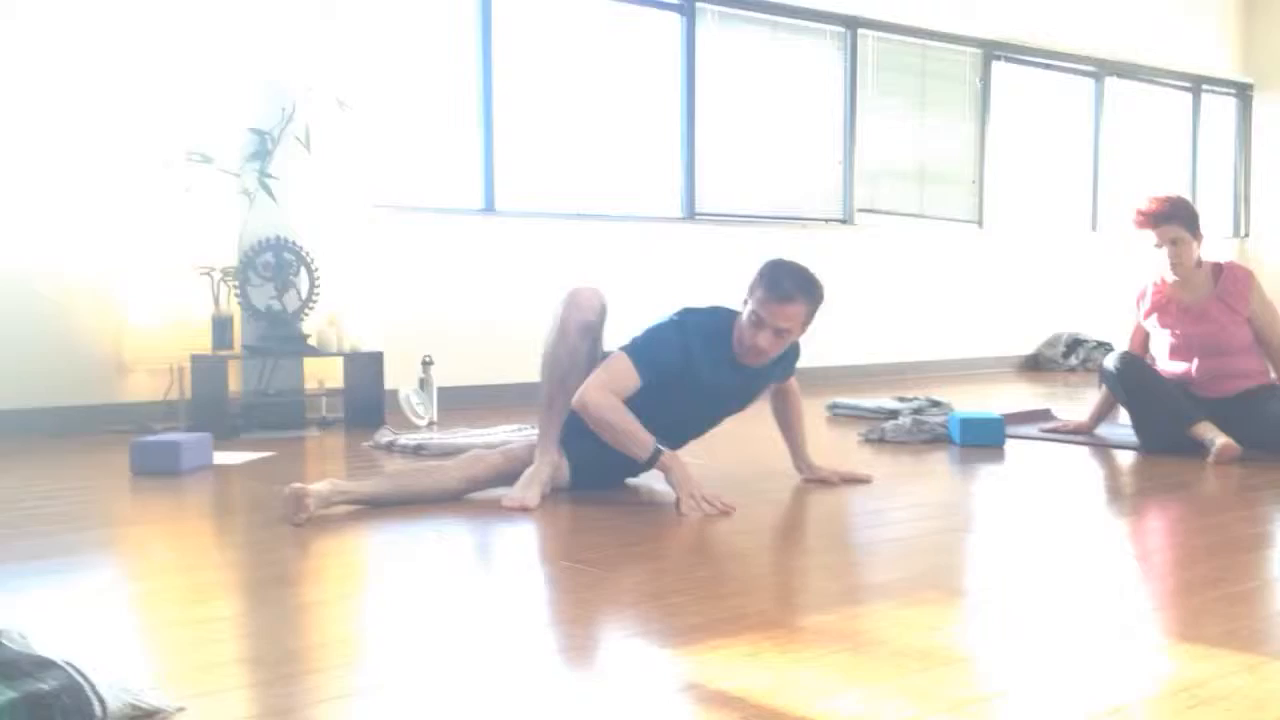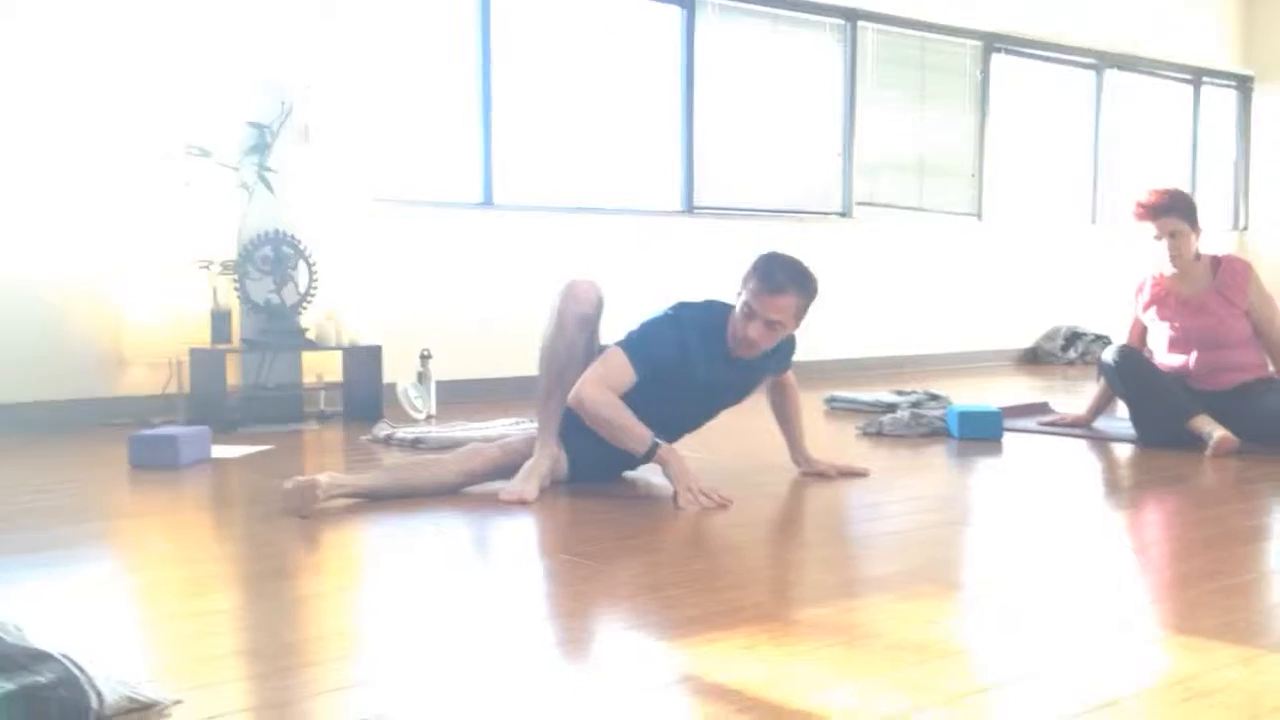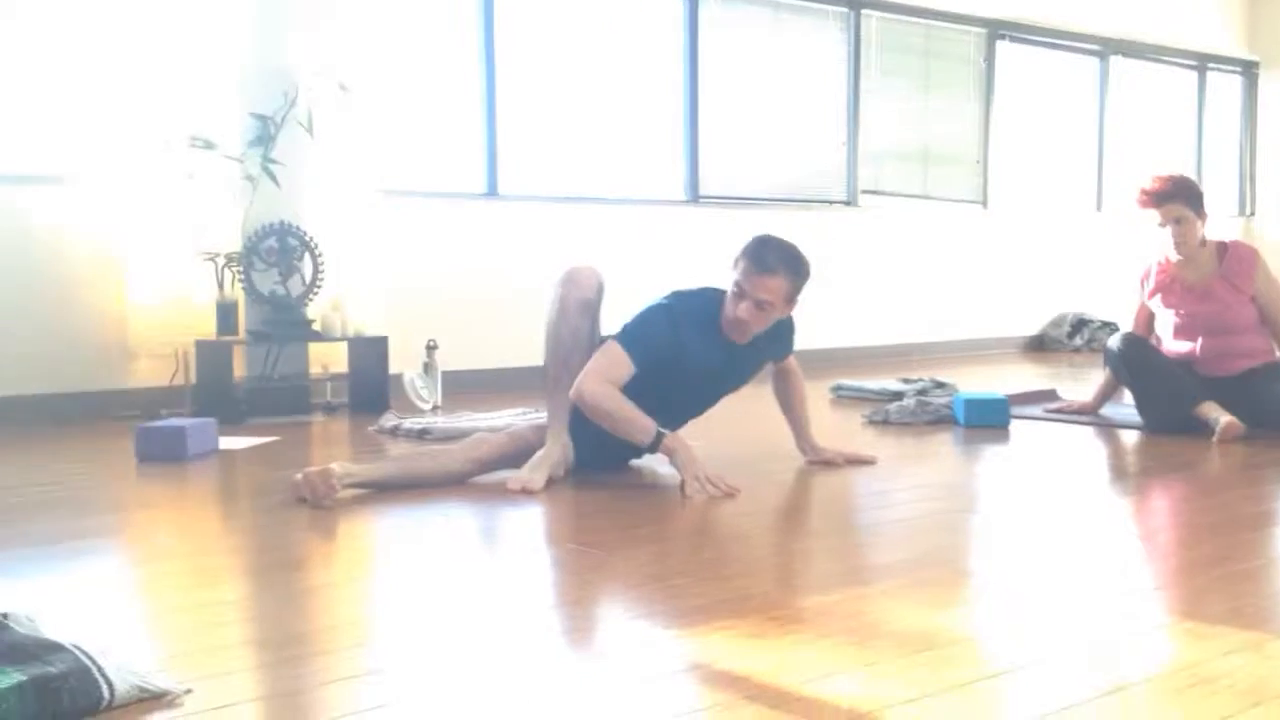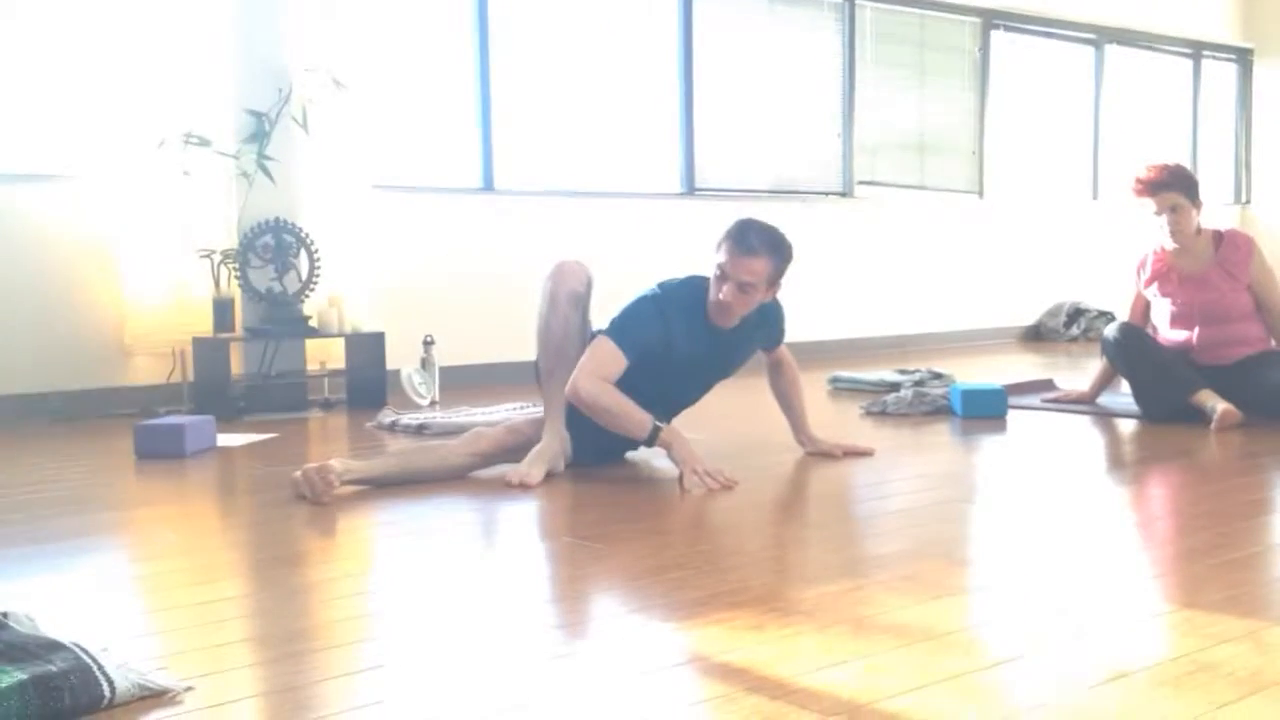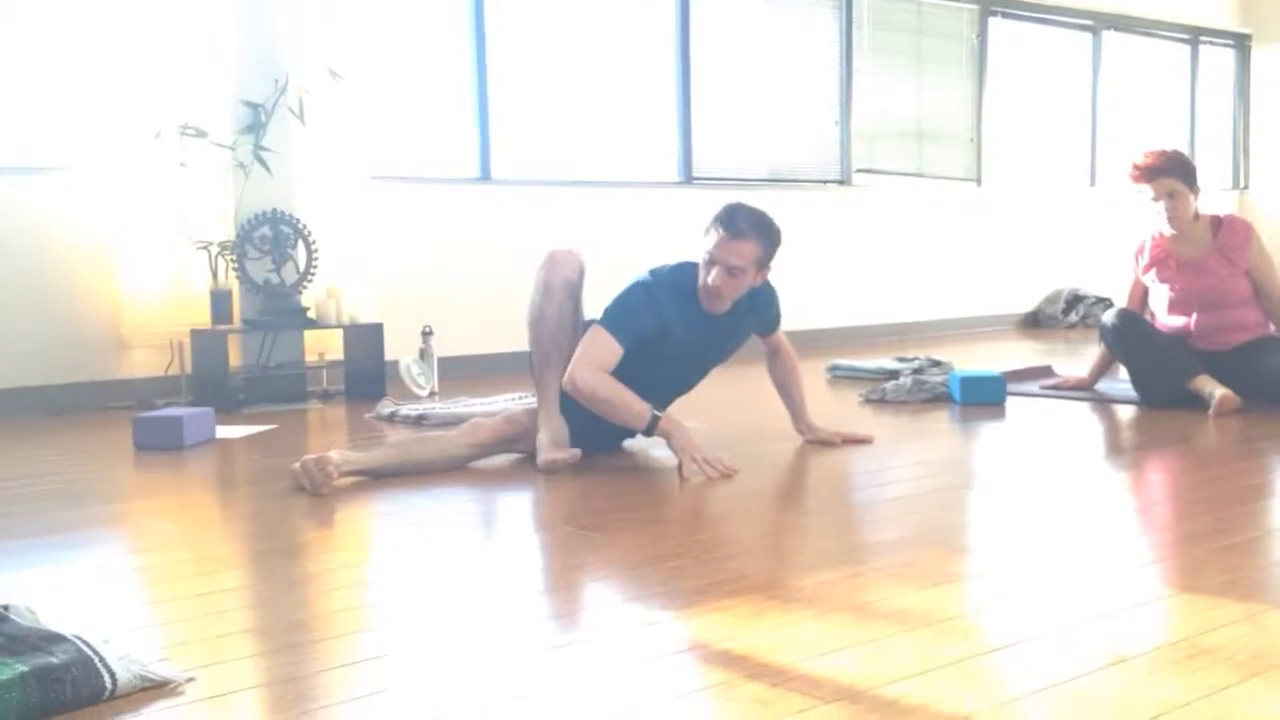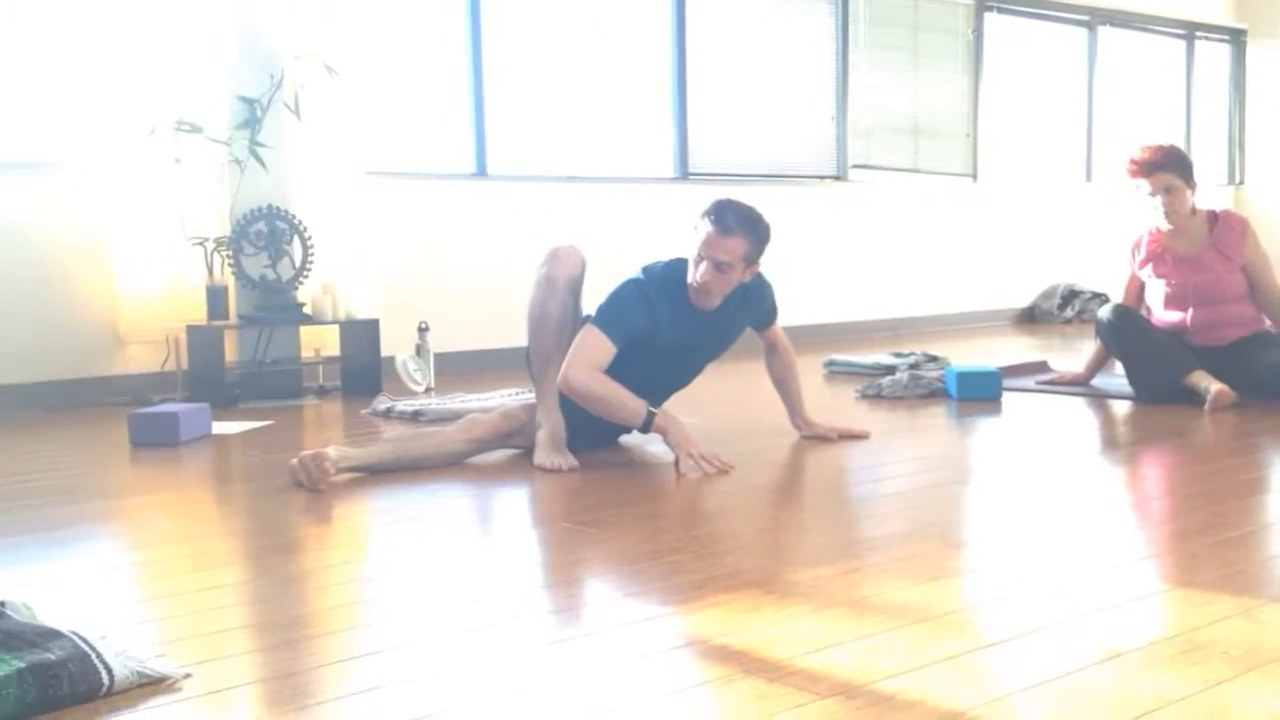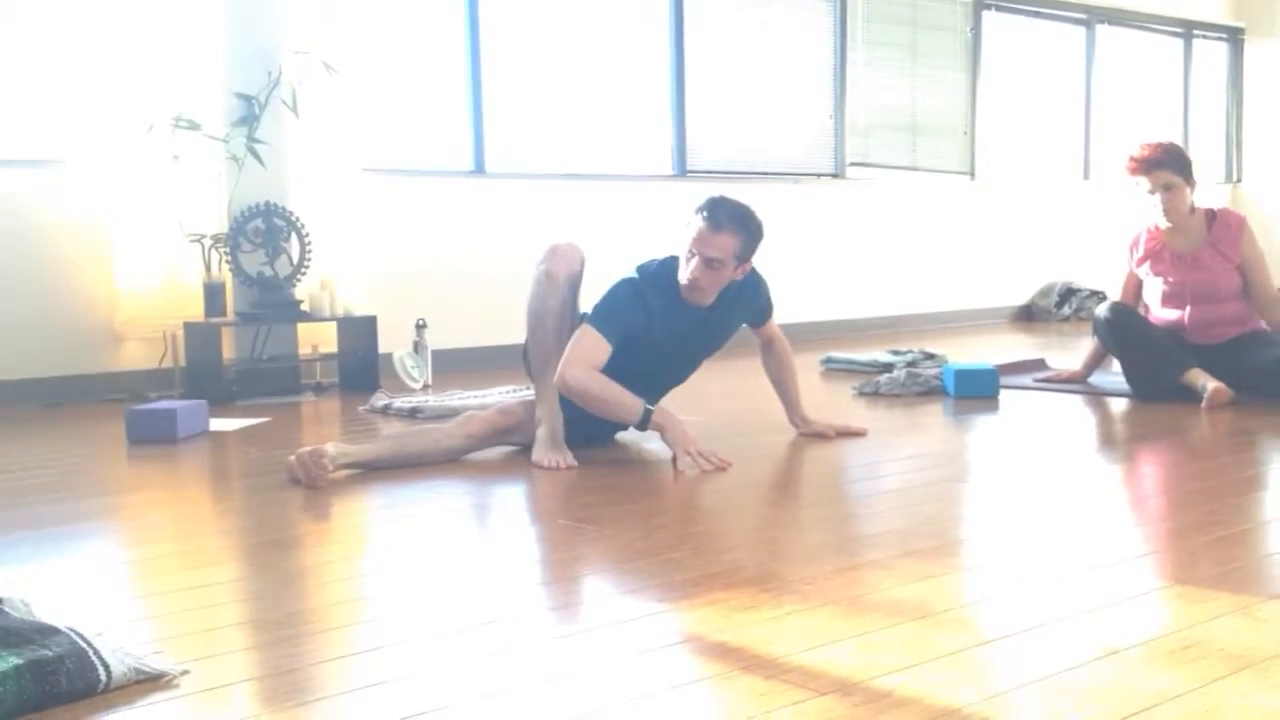
dt=0.2s
person 1, frame 1
left shoulder: (780, 351)
right shoulder: (687, 332)
left elbow: (786, 392)
right elbow: (590, 398)
left wrist: (804, 464)
right wrist: (671, 463)
left hip: (619, 461)
right hip: (588, 428)
left knee: (493, 468)
left ankle: (338, 492)
person 1, frame 2
left shoulder: (776, 345)
right shoulder: (682, 327)
left elbow: (783, 385)
right elbow: (587, 394)
left wrist: (803, 457)
right wrist: (669, 457)
left hip: (619, 455)
right hip: (585, 422)
left knee: (491, 461)
person 1, frame 3
left shoulder: (777, 330)
right shoulder: (676, 315)
left elbow: (787, 373)
right elbow: (590, 390)
left wrist: (809, 445)
right wrist: (675, 446)
left hip: (621, 446)
right hip: (588, 411)
left knee: (500, 449)
left ankle: (348, 473)
right ankle: (557, 445)
person 1, frame 4
left shoulder: (765, 316)
right shoulder: (663, 304)
left elbow: (780, 364)
right elbow: (584, 387)
left wrist: (806, 437)
right wrist: (672, 439)
left hip: (614, 439)
right hip: (582, 407)
left knee: (497, 443)
left ankle: (347, 470)
right ankle: (552, 438)
person 1, frame 5
left shoulder: (758, 300)
right shoulder: (654, 292)
left elbow: (779, 350)
right elbow: (582, 377)
left wrist: (805, 425)
right wrist: (671, 428)
left hip: (612, 425)
right hip: (577, 394)
left knee: (494, 435)
left ankle: (347, 461)
right ankle: (547, 425)
person 1, frame 6
left shoulder: (753, 295)
right shoulder: (646, 291)
left elbow: (776, 345)
right elbow: (576, 376)
left wrist: (802, 420)
right wrist: (666, 424)
left hip: (610, 418)
right hip: (572, 388)
left knee: (493, 430)
left ankle: (345, 458)
right ankle: (549, 425)
person 1, frame 7
left shoulder: (748, 290)
right shoulder: (640, 290)
left elbow: (773, 342)
right elbow: (573, 375)
left wrist: (800, 417)
right wrist: (663, 420)
left hip: (610, 414)
right hip: (567, 381)
left knee: (492, 426)
left ankle: (343, 454)
right ankle: (549, 422)
person 2, frame 1
left shoulder: (1239, 281)
right shoulder: (1149, 298)
right elbow: (1125, 372)
right wrist: (1090, 422)
left hip: (1246, 403)
right hip: (1179, 407)
right knee: (1116, 363)
right ankle: (1210, 436)
person 2, frame 2
left shoulder: (1237, 274)
right shoulder: (1148, 291)
right elbow: (1123, 367)
right wrist: (1089, 415)
left hip: (1243, 396)
right hip: (1178, 401)
right knee: (1114, 356)
right ankle: (1207, 430)
person 2, frame 3
left shoulder: (1244, 260)
right shoulder: (1153, 277)
right elbow: (1129, 353)
right wrist: (1095, 402)
left hip: (1250, 382)
right hip: (1184, 387)
right knee: (1119, 344)
right ankle: (1213, 416)
person 2, frame 4
left shoulder: (1239, 248)
right shoulder: (1149, 267)
right elbow: (1126, 343)
right wrist: (1092, 392)
left hip: (1247, 369)
right hip: (1180, 376)
right knee: (1116, 333)
right ankle: (1211, 404)
person 2, frame 5
left shoulder: (1237, 234)
right shoulder: (1147, 253)
right elbow: (1122, 328)
right wrist: (1091, 378)
left hip: (1246, 355)
right hip: (1177, 361)
right knee: (1114, 320)
right ankle: (1209, 389)
person 2, frame 6
left shoulder: (1234, 229)
right shoulder: (1144, 248)
right elbow: (1119, 323)
right wrist: (1087, 373)
left hip: (1241, 350)
right hip: (1174, 356)
right knee: (1110, 315)
right ankle: (1205, 385)
person 2, frame 7
left shoulder: (1231, 228)
right shoulder: (1142, 246)
right elbow: (1116, 322)
right wrist: (1084, 370)
left hip: (1237, 348)
right hip: (1169, 354)
right knee: (1107, 314)
right ankle: (1201, 382)
